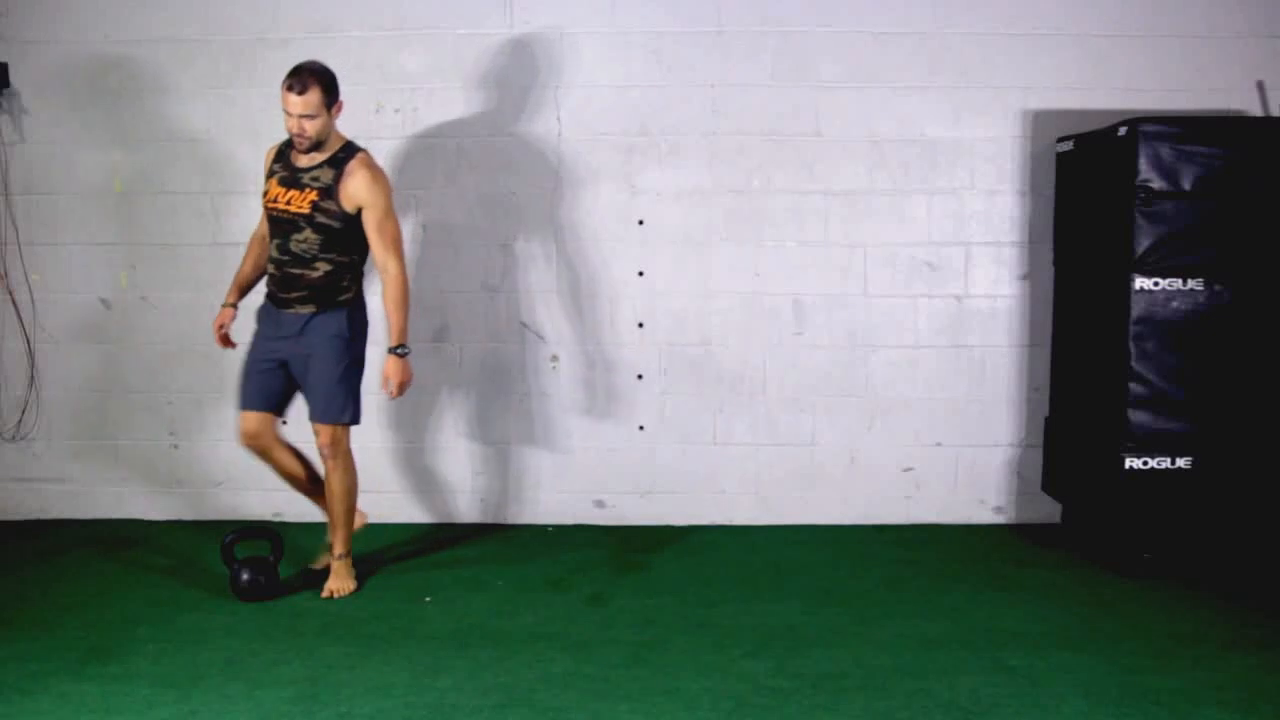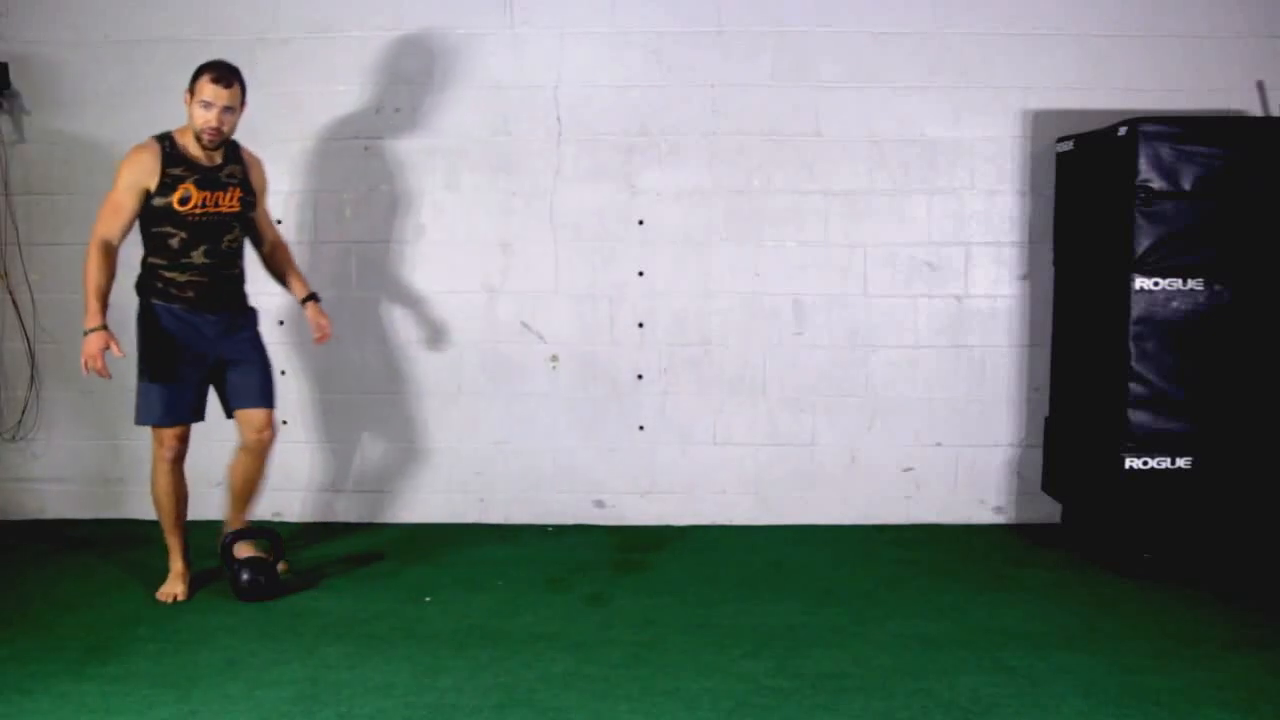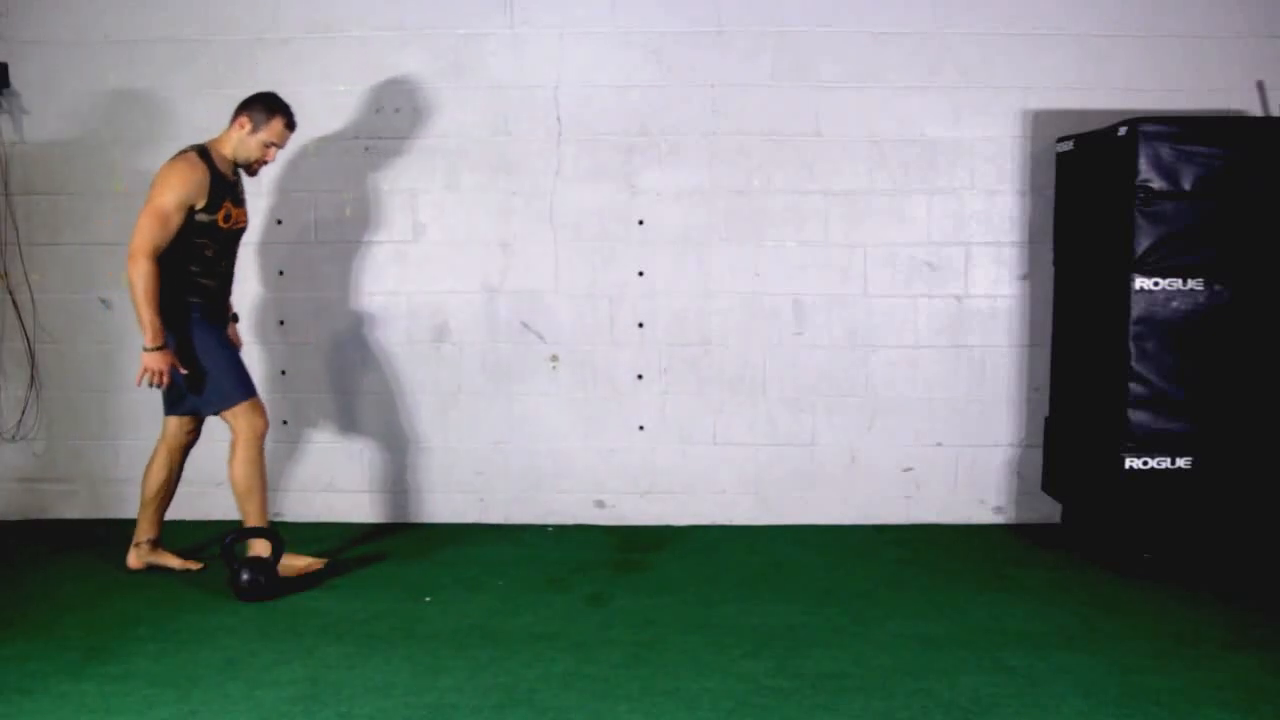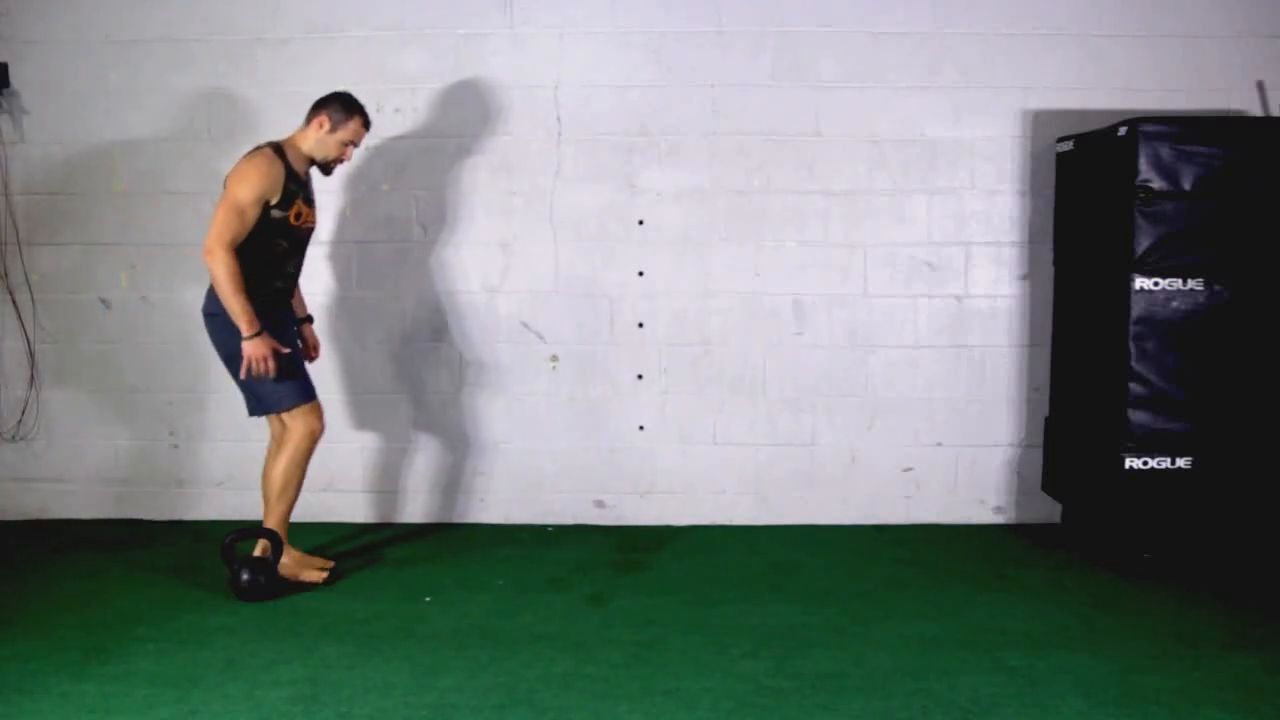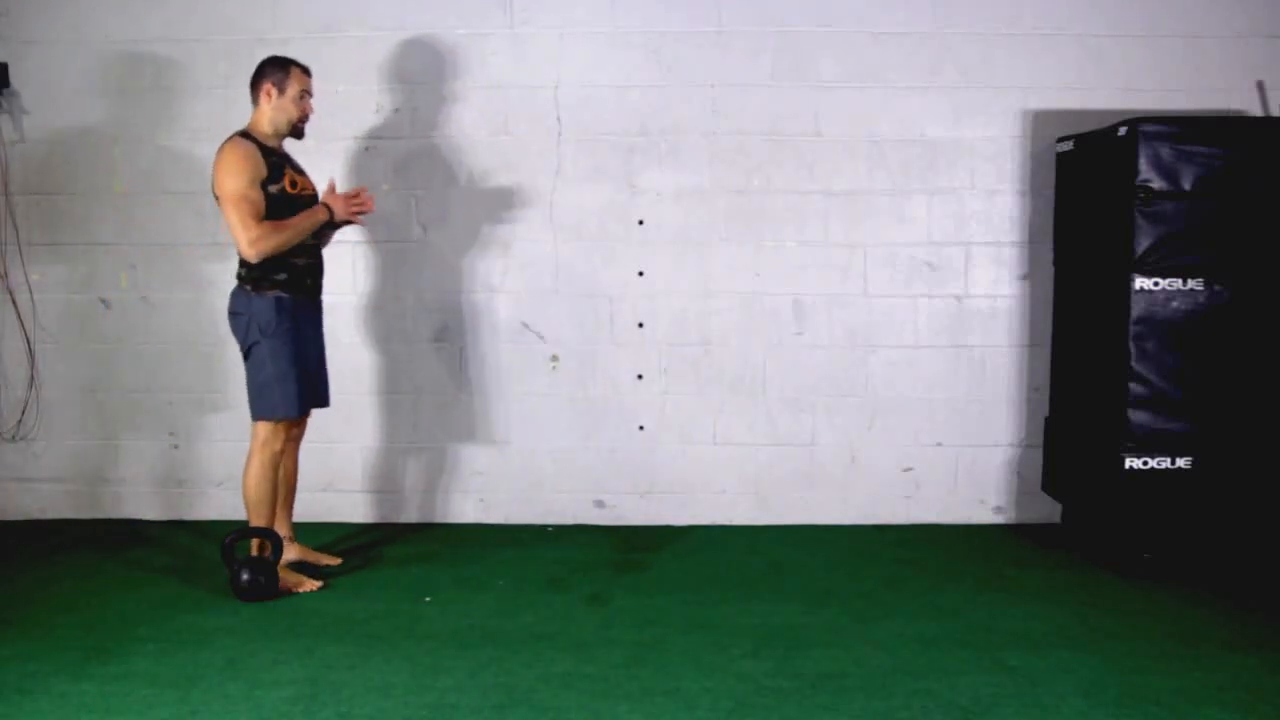
dt=0.7s
person 1, frame 1
left shoulder: (360, 175)
right shoulder: (276, 158)
left elbow: (392, 266)
left wrist: (397, 350)
right wrist: (232, 299)
left hip: (331, 321)
right hip: (276, 315)
left knee: (332, 442)
right knee: (253, 431)
left ankle: (342, 556)
right ankle: (339, 512)
person 1, frame 2
left shoulder: (248, 167)
right shoulder: (147, 161)
left elbow: (268, 240)
right elbow: (103, 243)
left wrist: (307, 299)
right wrist: (95, 323)
left hip: (234, 318)
right hip: (170, 320)
left knee: (259, 431)
right knee: (169, 446)
left ankle: (236, 534)
right ankle: (178, 564)
person 1, frame 3
left shoulder: (232, 178)
right shoulder: (187, 173)
right elbow: (141, 255)
left wrist: (227, 318)
right wrist: (154, 341)
left hip: (203, 317)
right hip: (182, 319)
left knee: (179, 432)
right knee: (250, 421)
left ankle: (145, 545)
right ankle: (262, 550)
person 1, frame 4
left shoulder: (303, 178)
right shoulder: (263, 168)
right elbow: (217, 250)
left wrist: (303, 320)
right wrist: (251, 332)
left hip: (273, 314)
right hip: (240, 317)
left knee: (287, 430)
right knee: (305, 423)
left ankle: (279, 545)
right ankle: (269, 547)
person 1, frame 5
left shoulder: (282, 158)
right shoulder: (240, 154)
right elbow: (254, 242)
left wrist: (337, 215)
right wrist: (326, 212)
left hip: (300, 305)
right hip: (268, 307)
left knee: (291, 432)
right knee: (271, 436)
left ankle: (285, 543)
right ankle: (259, 561)
